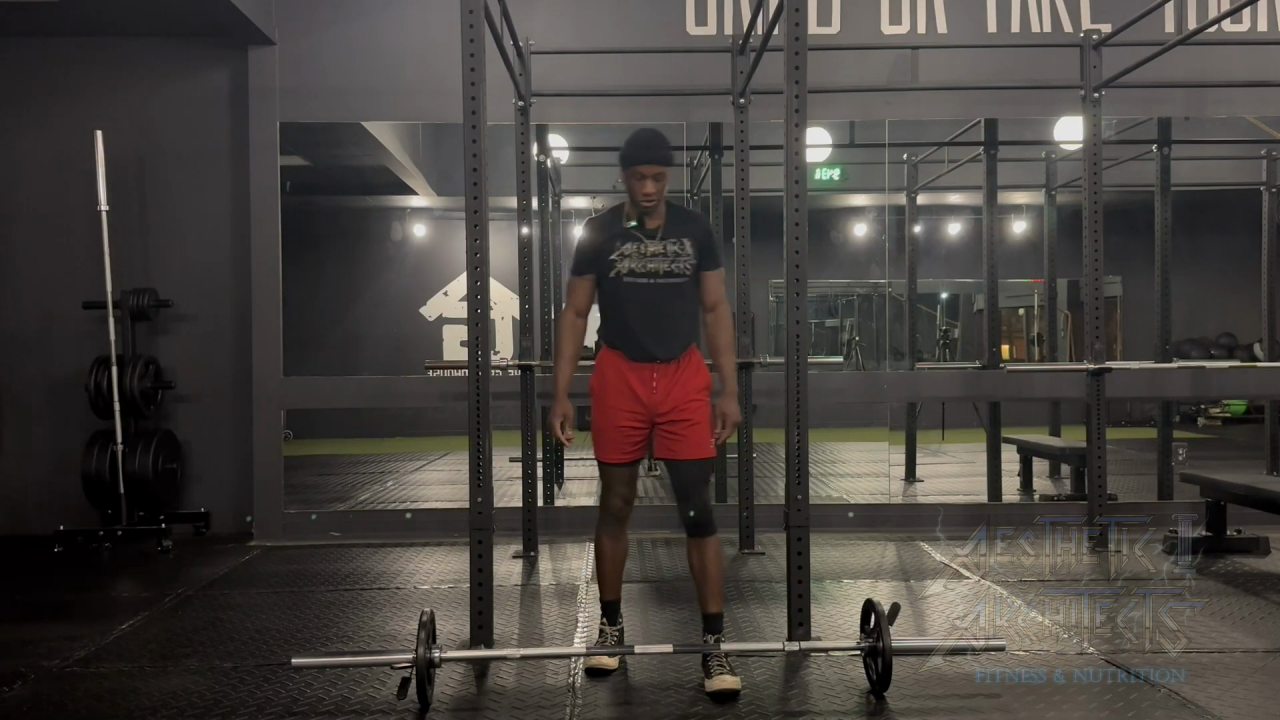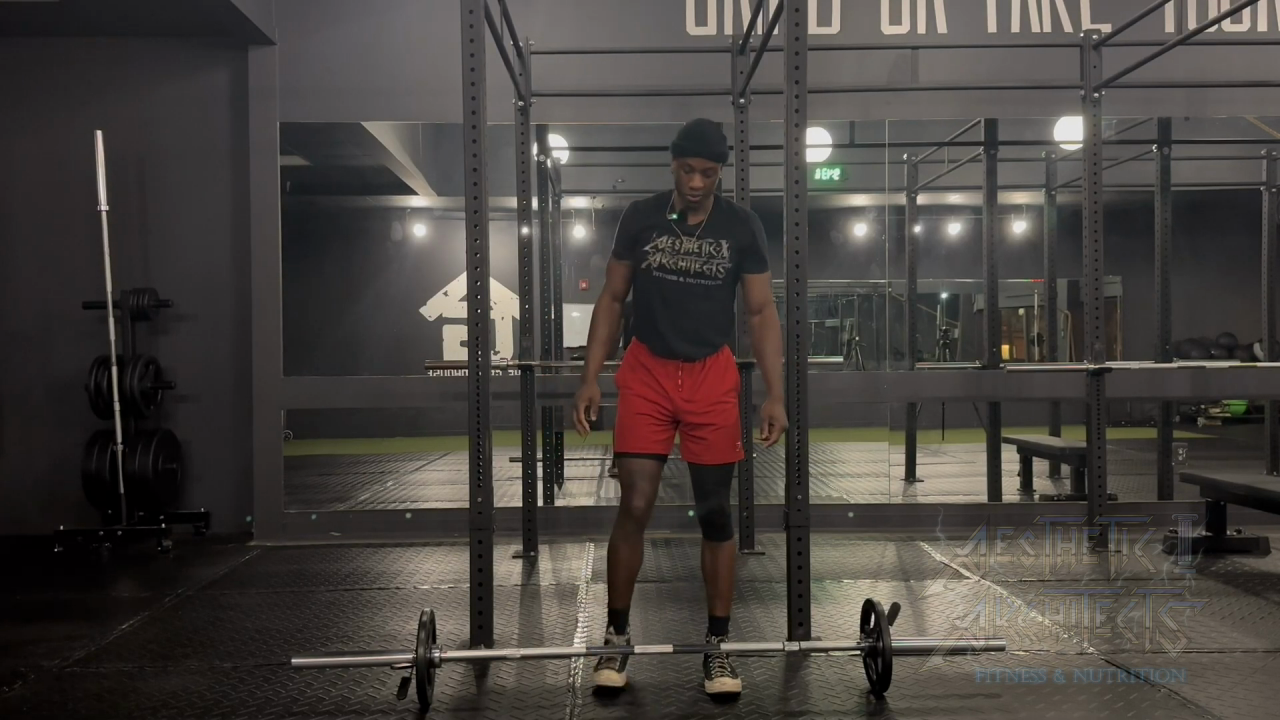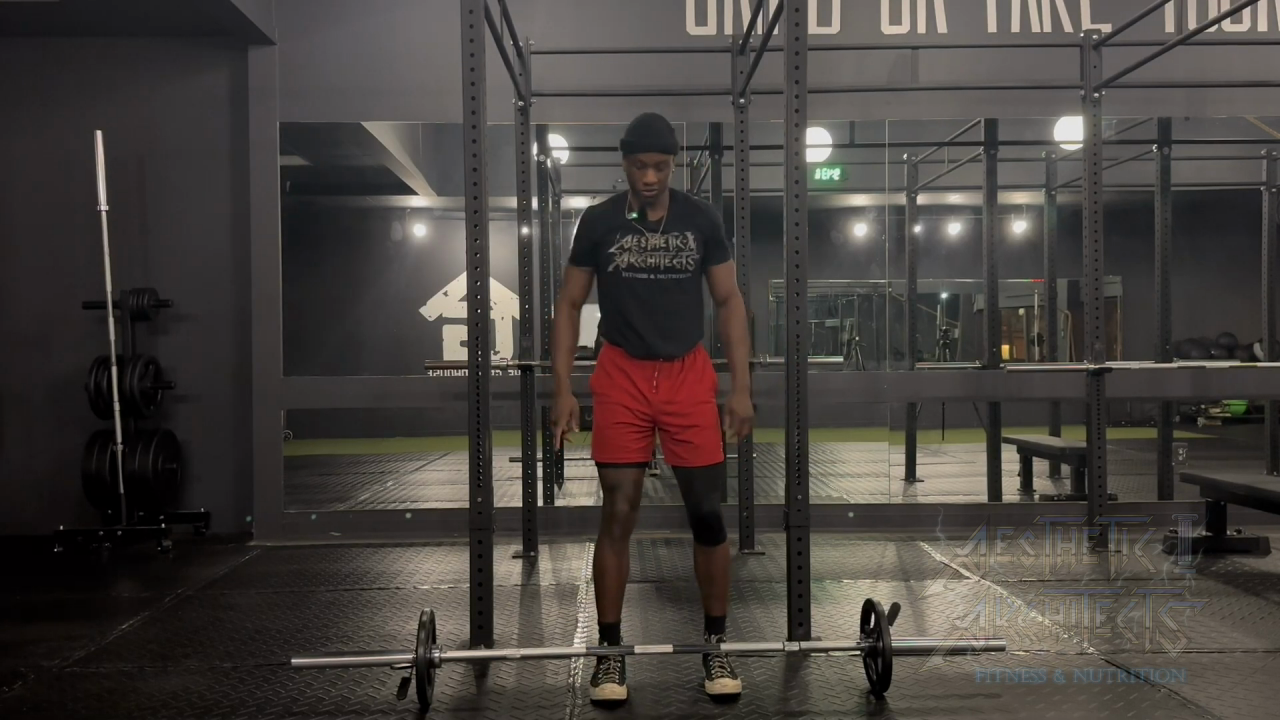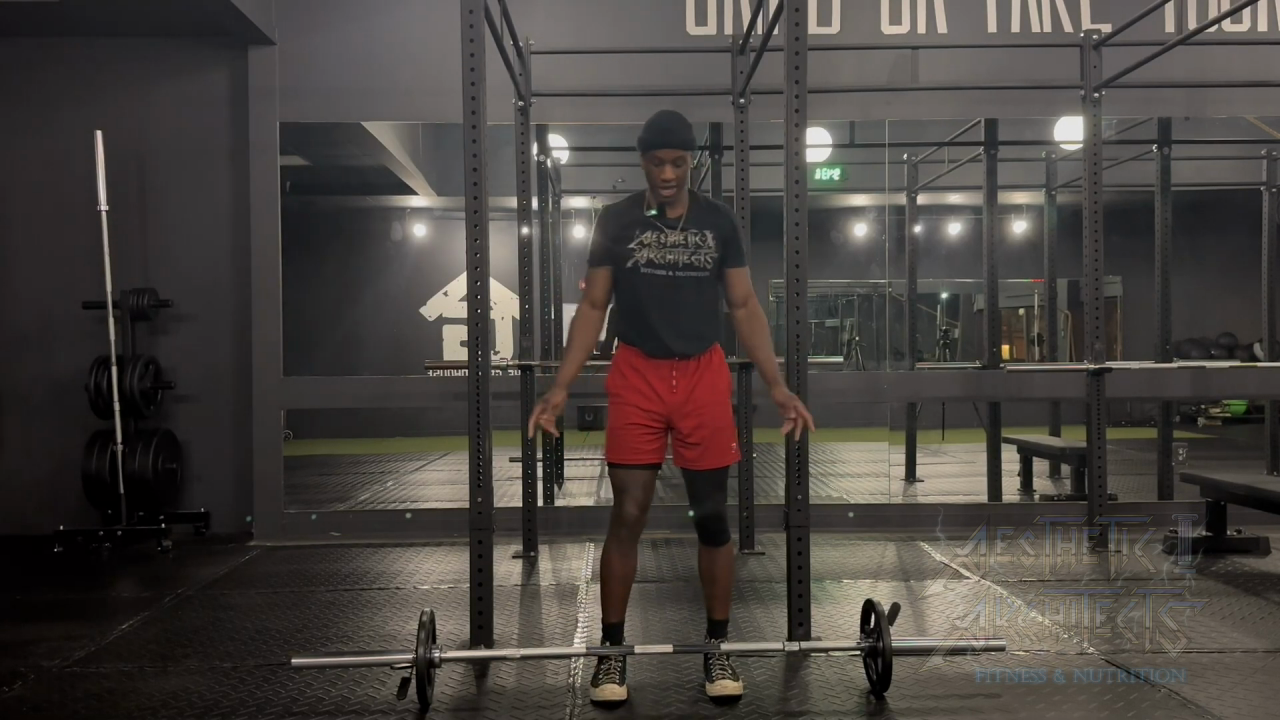
dt=0.5s
person 1, frame 1
left shoulder: (696, 229)
right shoulder: (598, 231)
left elbow: (716, 310)
right elbow: (575, 314)
left wrist: (729, 390)
right wrist: (561, 393)
left hip: (685, 378)
right hip: (620, 379)
left knee: (699, 511)
right knee: (614, 507)
left ankle: (713, 644)
right ankle: (611, 625)
person 1, frame 2
left shoulder: (742, 227)
right shoulder: (639, 217)
left elbow: (762, 312)
right elbow: (612, 299)
left wrist: (775, 395)
right wrist: (590, 377)
left hip: (712, 378)
right hip: (646, 374)
left knee: (715, 515)
right knee: (633, 509)
left ankle: (716, 645)
right ankle: (616, 634)
person 1, frame 3
left shoulder: (701, 218)
right shoulder: (598, 221)
left elbow: (730, 302)
right elbow: (568, 307)
left wrist: (741, 386)
right wrist: (562, 388)
left hip: (689, 378)
right hip: (621, 379)
left knee: (707, 514)
right knee: (618, 516)
left ankle: (715, 642)
right ankle: (610, 650)
person 1, frame 4
left shoulder: (719, 220)
right shoulder: (615, 221)
left elbow: (744, 308)
right elbow: (593, 309)
left wrist: (778, 386)
right wrist: (560, 388)
left hip: (704, 377)
right hip: (636, 378)
left knee: (712, 518)
right knee: (626, 517)
left ankle: (716, 647)
right ankle: (612, 649)
